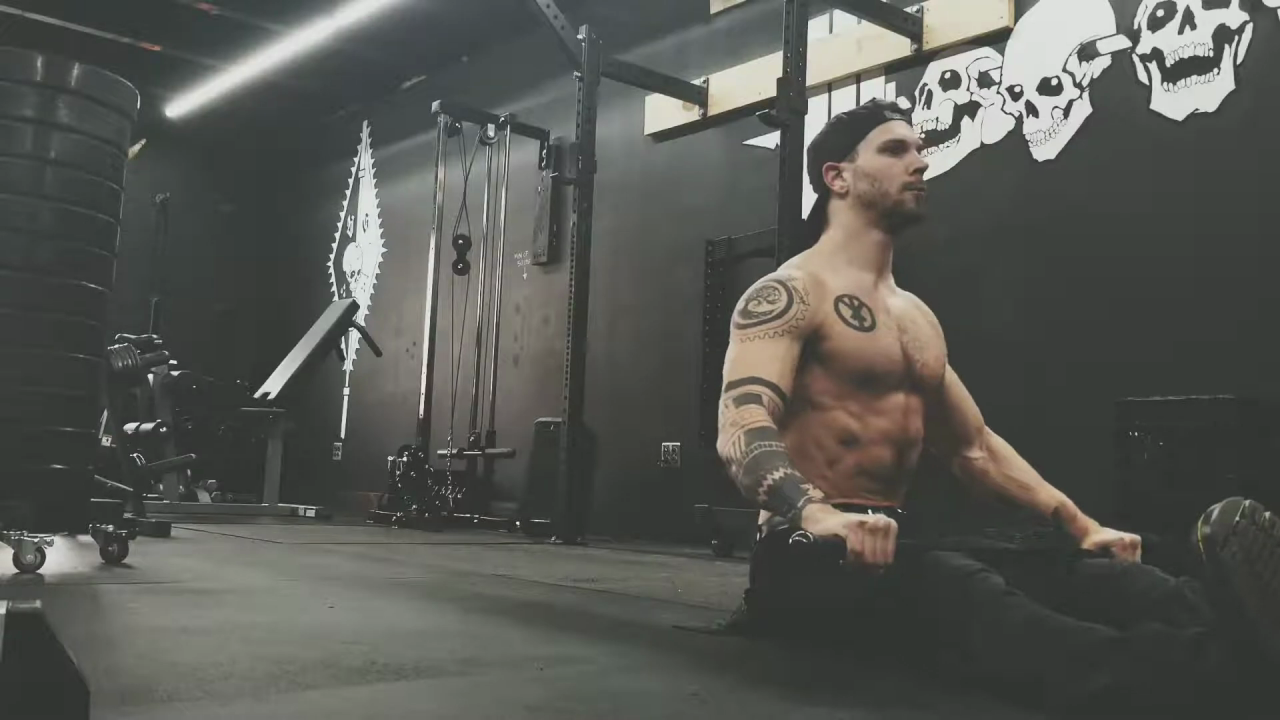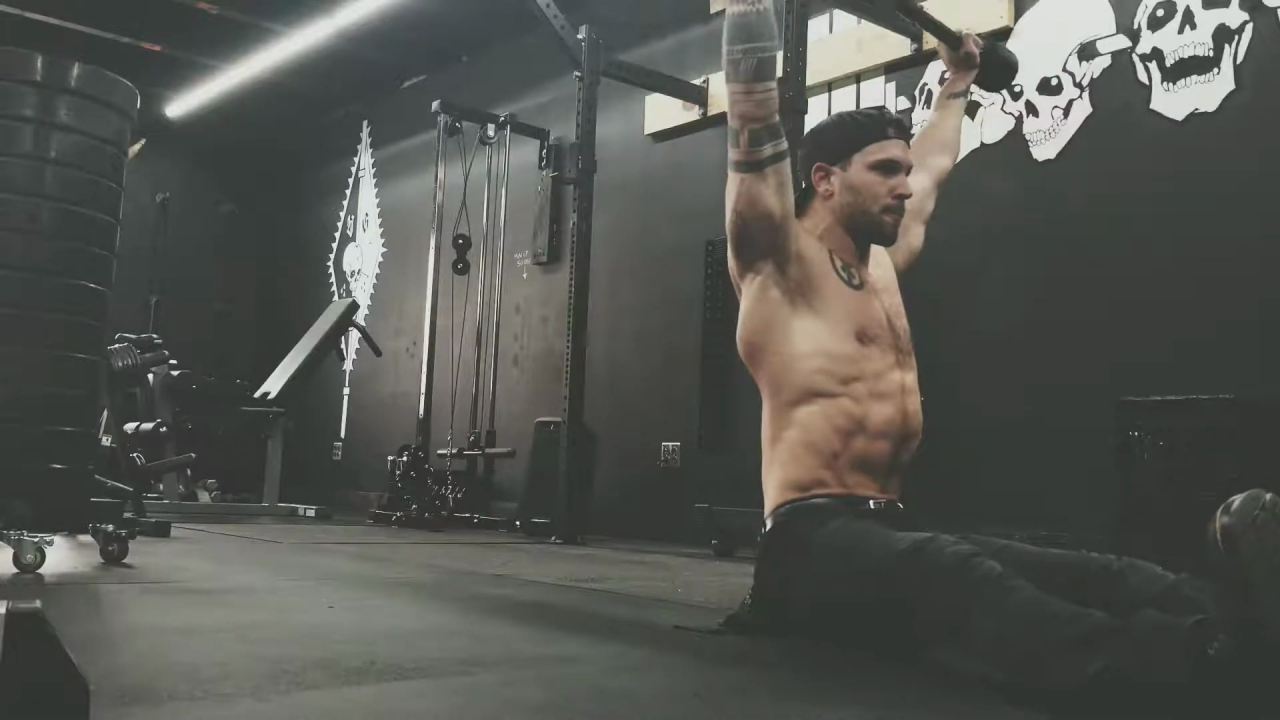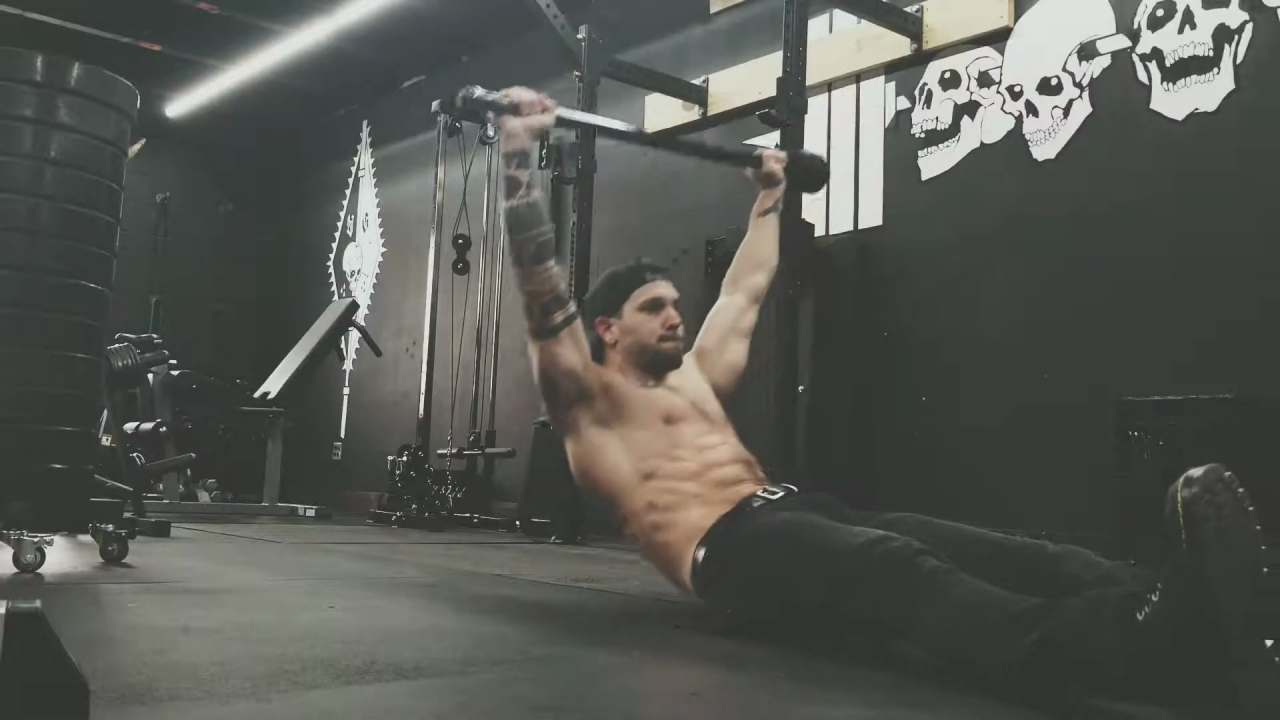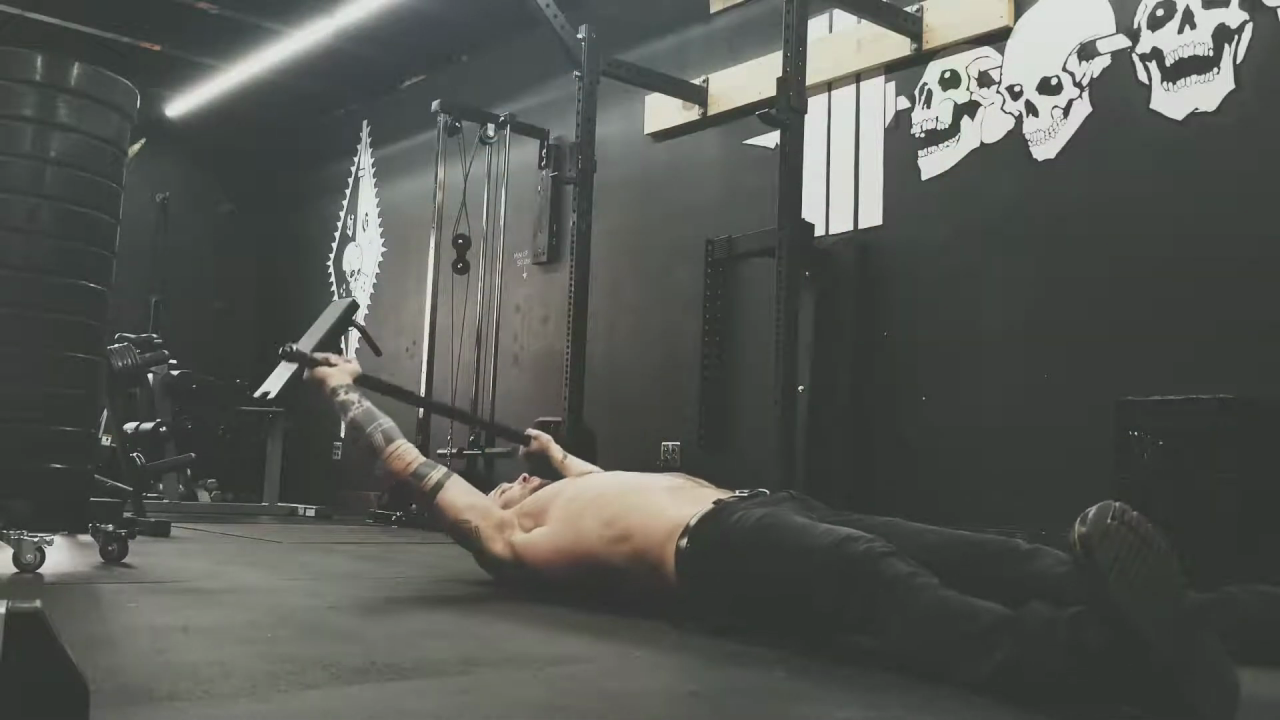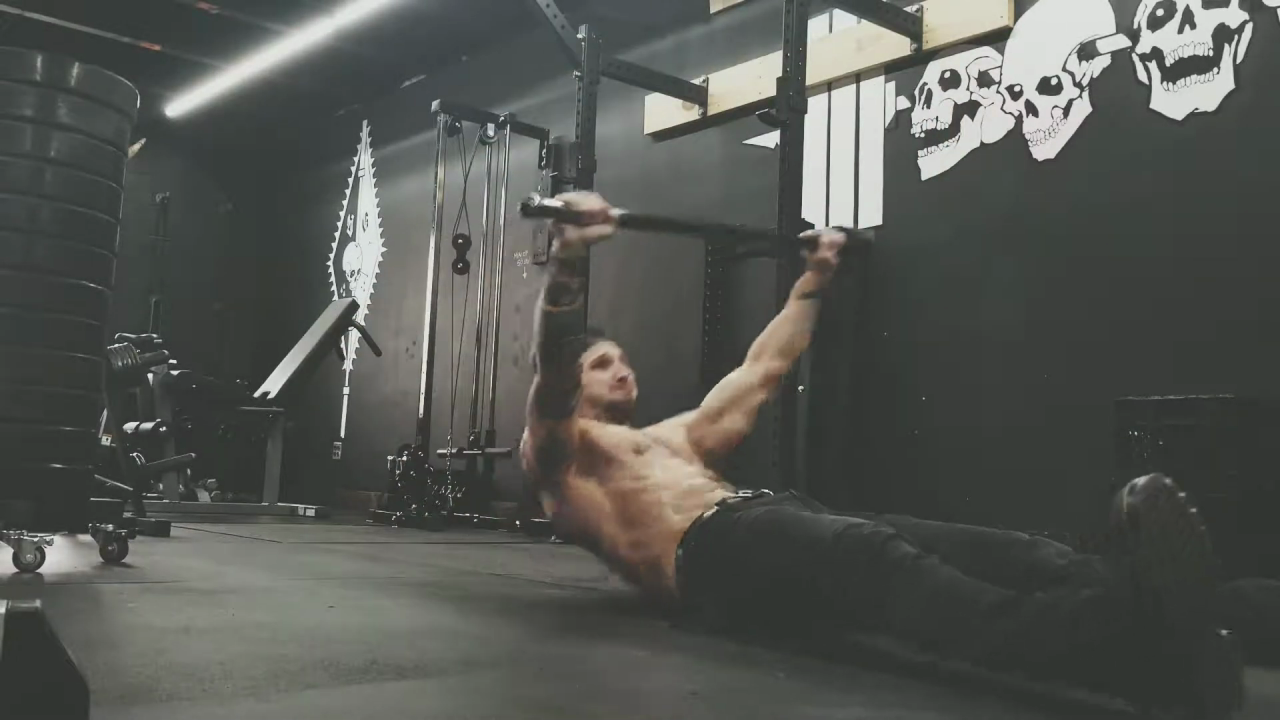
dt=1s
person 1, frame 1
left shoulder: (917, 317)
right shoulder: (785, 295)
left elbow: (974, 445)
right elbow: (740, 432)
left wrist: (1078, 523)
right wrist: (821, 515)
left hip: (889, 539)
right hip: (804, 556)
left knee: (1081, 576)
right knee: (958, 593)
right ankle: (1191, 662)
person 1, frame 2
left shoulder: (880, 263)
right shoulder: (778, 262)
left elbow: (933, 168)
right elbow: (755, 113)
left wrist: (958, 81)
left hip: (890, 532)
right hip: (810, 547)
left knee: (1092, 576)
right knee: (955, 577)
right ankle: (1185, 656)
person 1, frame 3
left shoulder: (692, 380)
right shoulder: (590, 404)
left elbow: (744, 293)
right elbow: (544, 301)
left wrist: (770, 195)
right wrist: (522, 154)
left hip: (795, 516)
right hip: (736, 550)
left knee: (991, 551)
right knee: (903, 570)
left ankle: (1191, 623)
right ankle: (1131, 639)
person 1, frame 4
left shoulder: (568, 494)
right shoulder: (513, 537)
right elbow: (420, 473)
left wrist: (554, 449)
right wrist: (349, 395)
left hip: (757, 509)
right hip: (716, 547)
left knee: (989, 558)
right knee: (893, 590)
left ankle: (1167, 616)
person 1, frame 5
left shoulder: (674, 434)
right shoulder: (561, 451)
left elbow: (767, 369)
right elbow: (550, 385)
left wrist: (813, 277)
right wrist: (566, 257)
right hip: (713, 556)
left knee: (1000, 550)
right knee: (885, 564)
left ankle: (1162, 634)
right ankle: (1111, 642)
